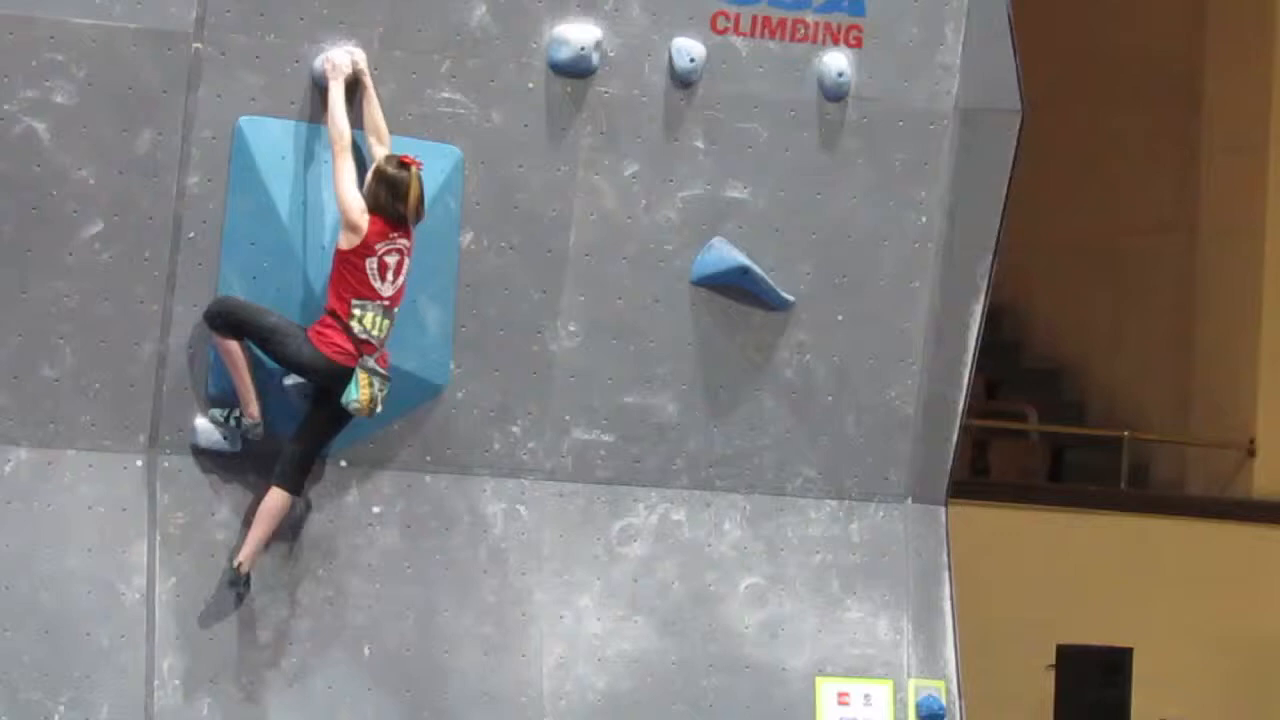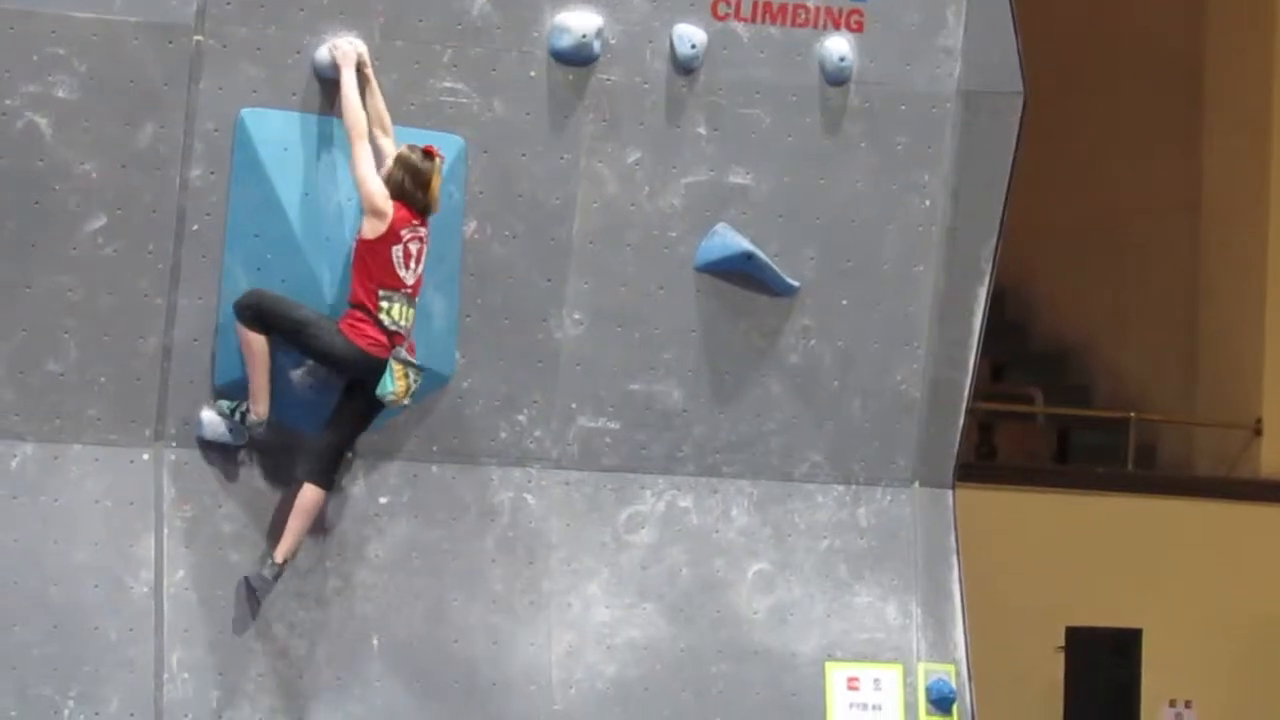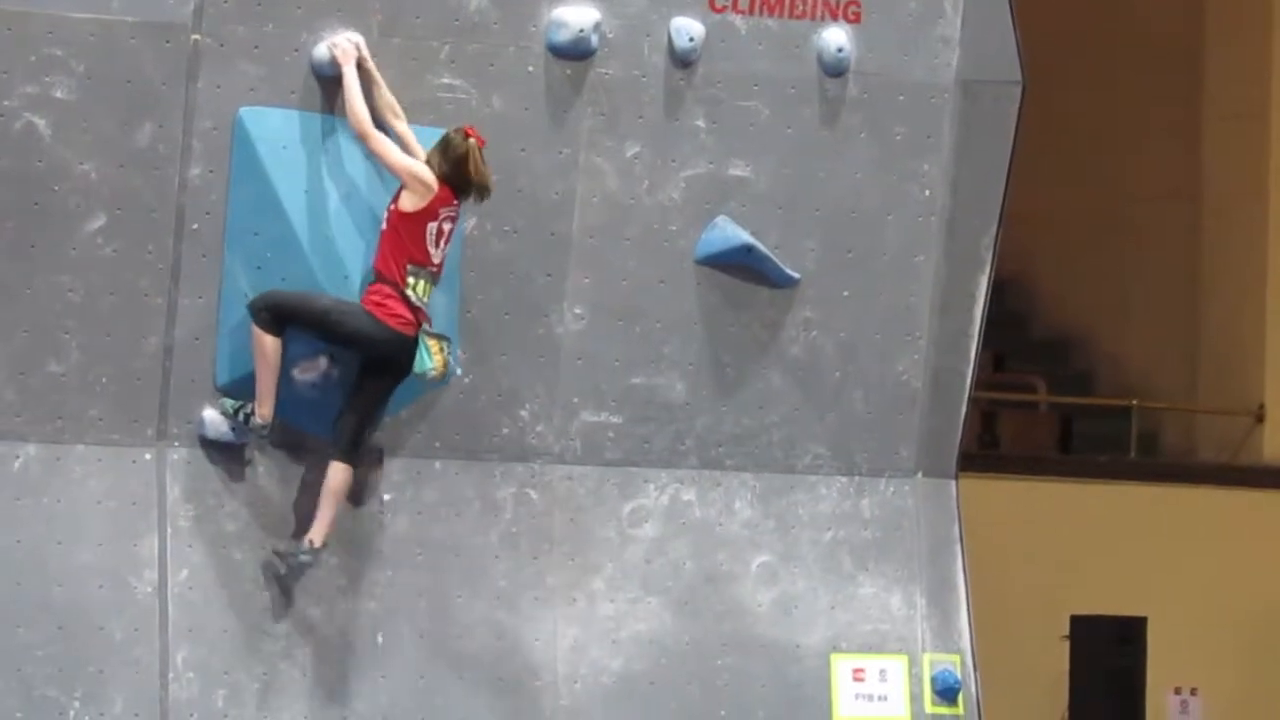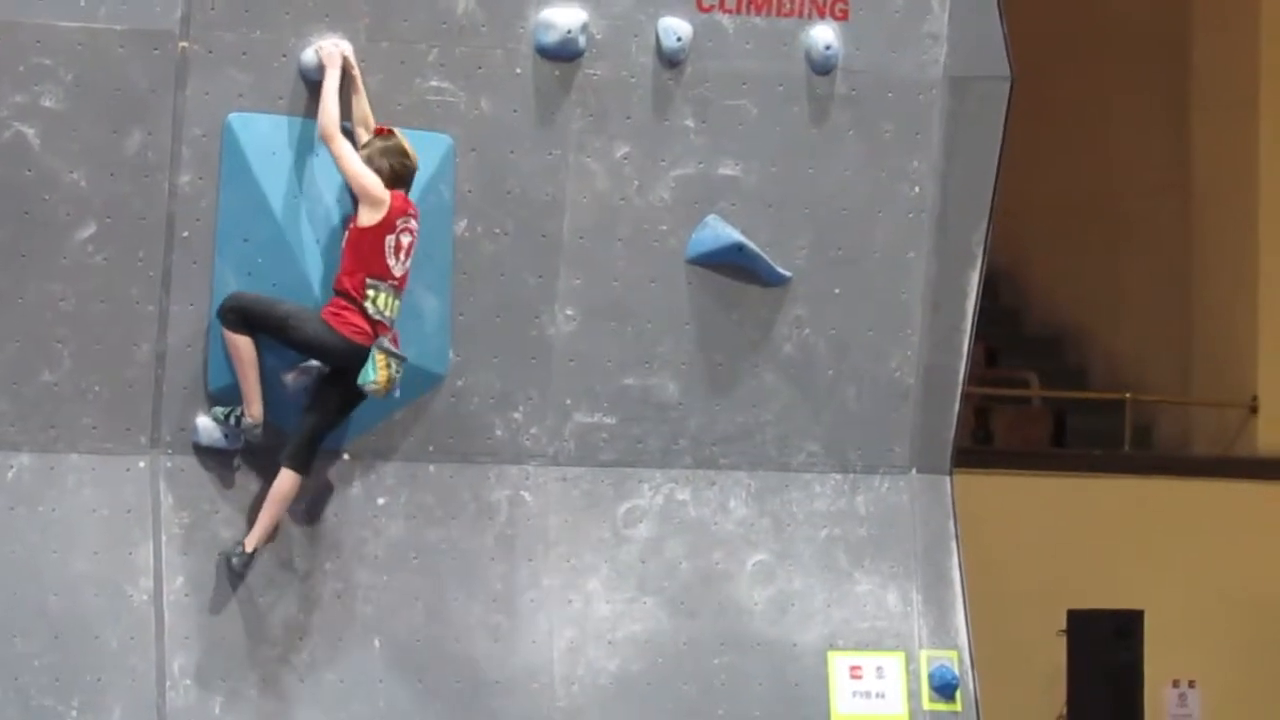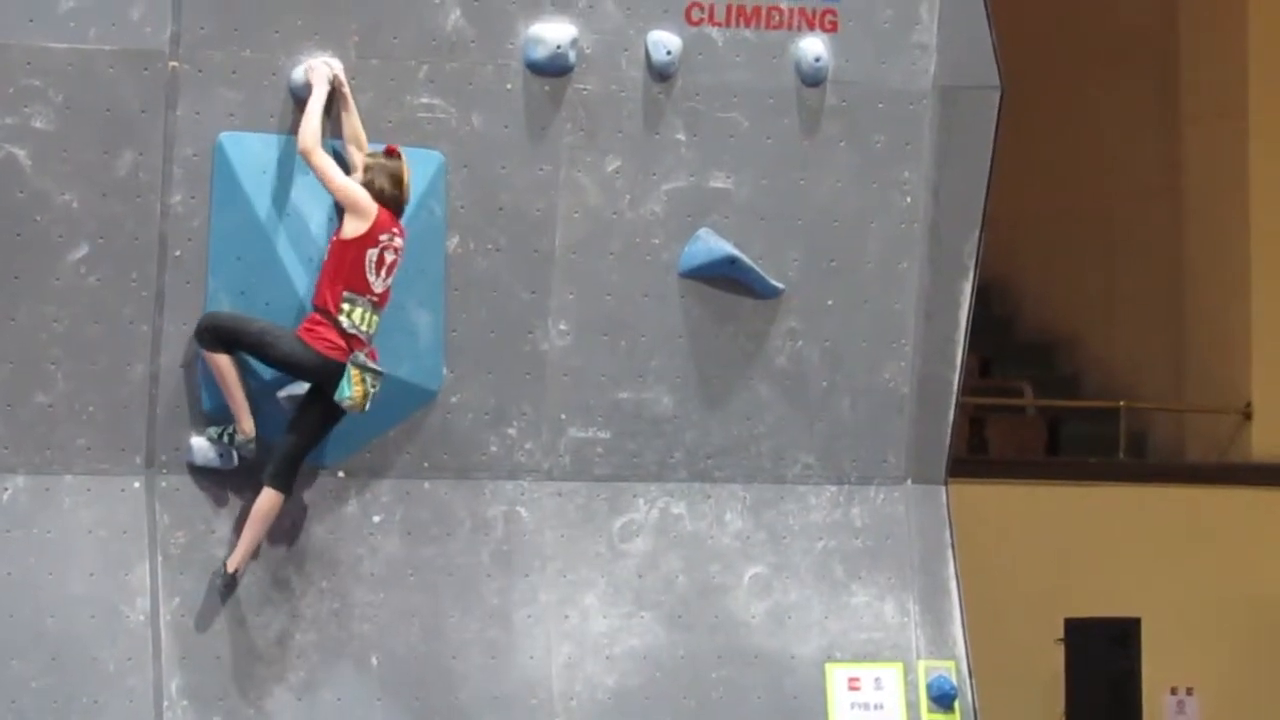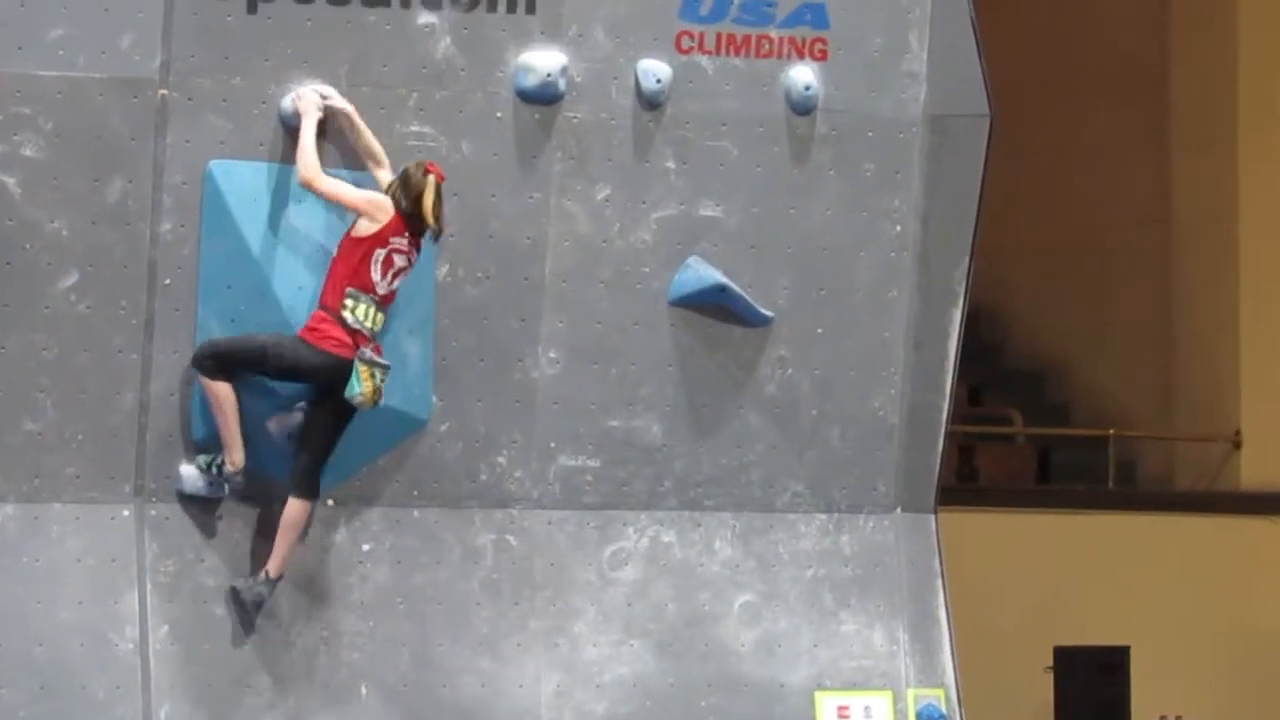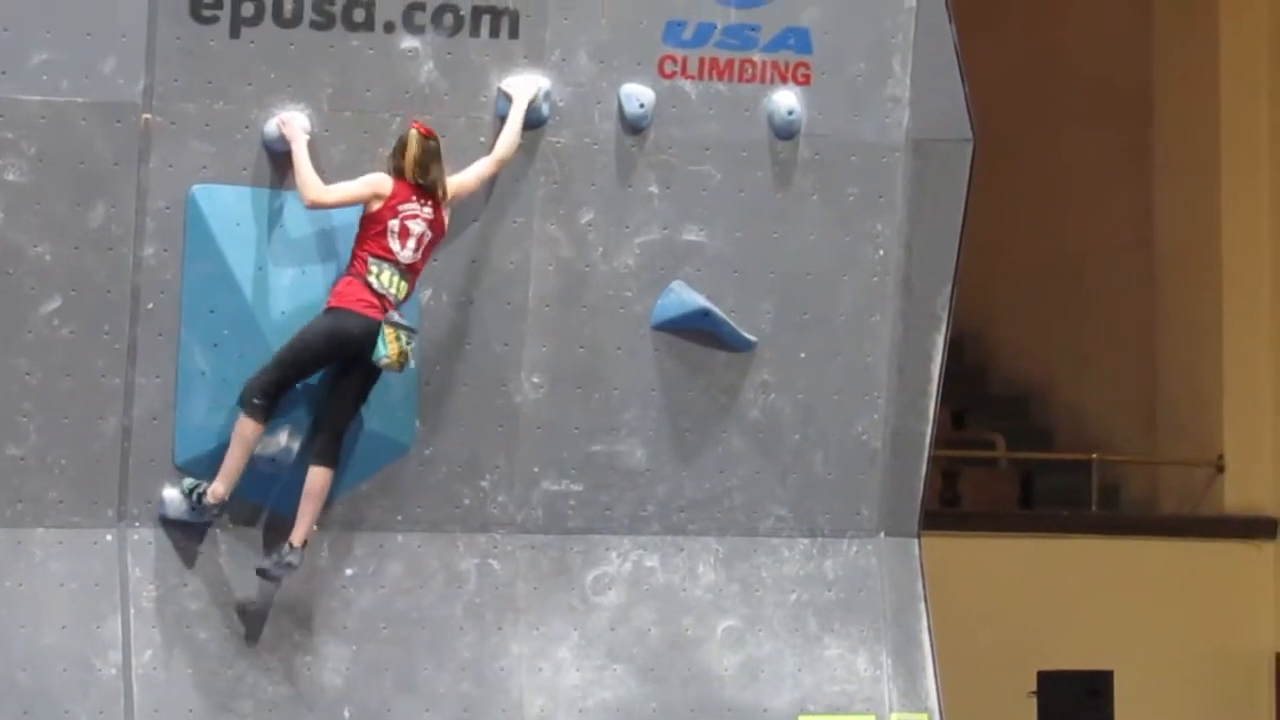
dt=0.7s
person 1, frame 1
left shoulder: (359, 224)
right shoulder: (404, 229)
left elbow: (342, 148)
right elbow: (378, 143)
left wrist: (337, 81)
right wrist: (365, 81)
left hip: (326, 356)
left knee: (221, 312)
right knee: (294, 466)
left ankle: (249, 417)
right ankle: (242, 565)
person 1, frame 2
left shoulder: (383, 210)
right shoulder: (418, 217)
left elbow: (359, 135)
right elbow: (382, 133)
left wrist: (348, 67)
right wrist: (367, 72)
left hip: (357, 348)
right hip: (390, 364)
left knee: (252, 305)
right knee: (323, 458)
left ankle: (254, 415)
right ankle: (275, 564)
person 1, frame 3
left shoulder: (425, 183)
right shoulder: (446, 194)
left elbow: (364, 127)
right elbow: (394, 121)
left wrist: (348, 66)
right wrist: (368, 66)
left hip: (383, 324)
right hip: (408, 336)
left knee: (267, 305)
right knee: (348, 435)
left ankle: (259, 417)
right ankle: (310, 547)
person 1, frame 4
left shoulder: (377, 196)
right shoulder: (407, 208)
left elbow: (330, 133)
right elbow: (365, 132)
left wrist: (333, 70)
right wrist: (353, 74)
left hip: (342, 335)
right hip: (372, 351)
left knee: (234, 308)
right knee: (303, 442)
left ankle: (251, 416)
right ankle: (249, 546)
person 1, frame 5
left shoulder: (365, 209)
right shoulder: (394, 228)
left elbow: (308, 148)
right elbow: (359, 151)
left wrist: (320, 88)
right wrist: (343, 94)
left hip: (318, 351)
right hip: (352, 366)
left knee: (211, 327)
right knee: (285, 462)
left ankle: (243, 432)
right ankle: (233, 567)
person 1, frame 6
left shoulder: (382, 210)
right shoulder: (414, 231)
left elbow: (310, 176)
right elbow: (380, 163)
left wrist: (309, 117)
right wrist: (346, 114)
left hip: (323, 350)
right hip: (359, 368)
left knee: (210, 356)
right knee: (307, 470)
left ankle: (232, 464)
right ankle: (266, 578)
person 1, frame 7
left shoulder: (383, 185)
right shoulder: (444, 197)
left elbow: (314, 196)
right elbow: (500, 156)
left wrist: (298, 142)
right wrist: (521, 100)
left hip: (348, 315)
right hip: (383, 330)
left knee: (260, 394)
right knee: (328, 435)
left ankle: (210, 497)
right ankle: (293, 547)
